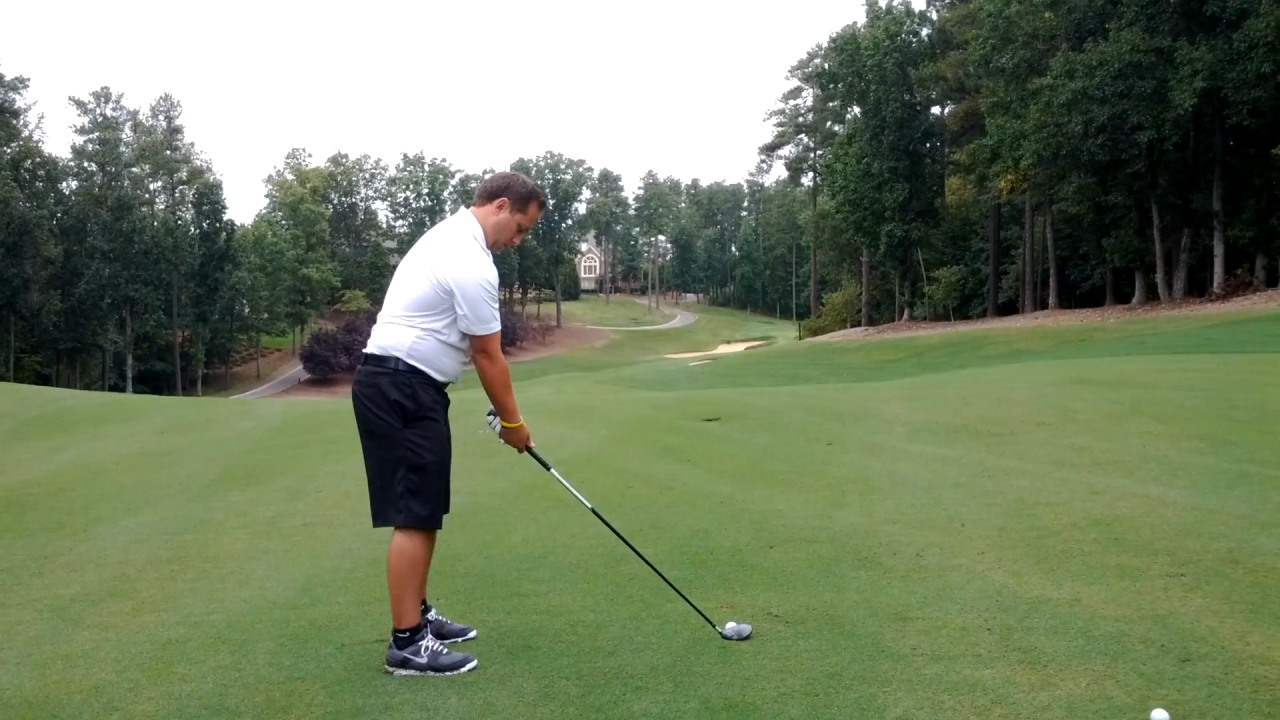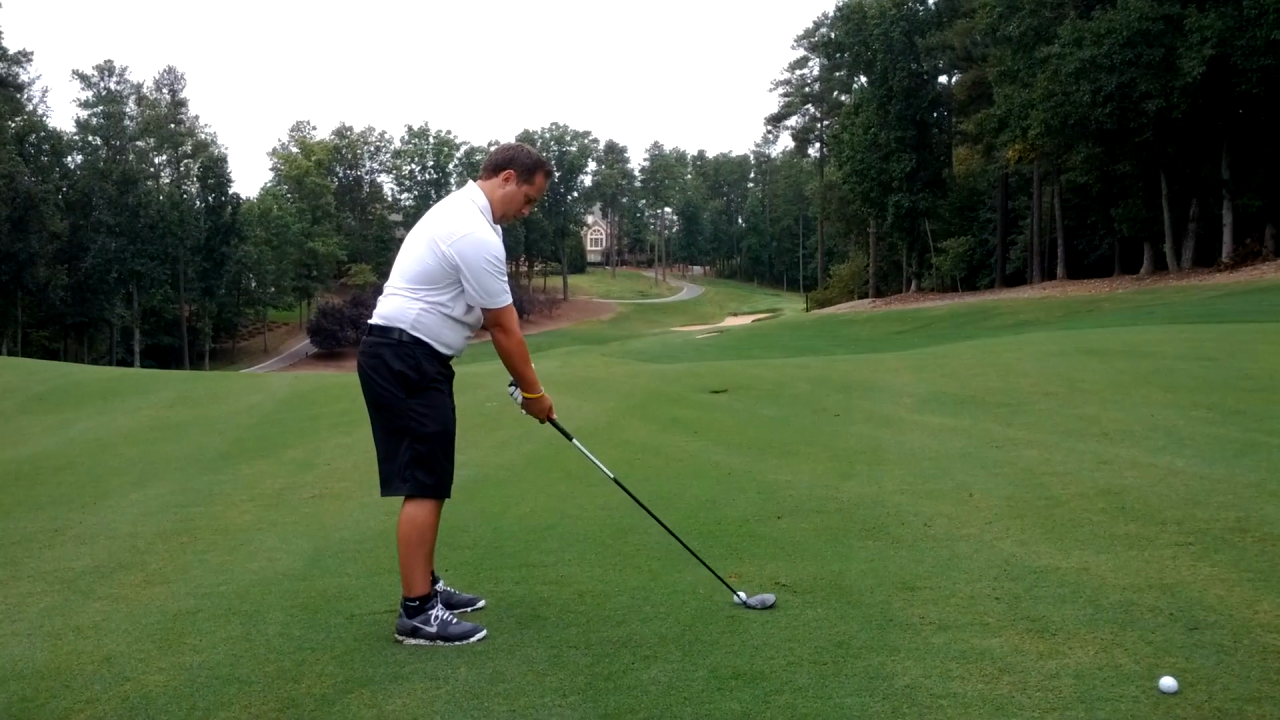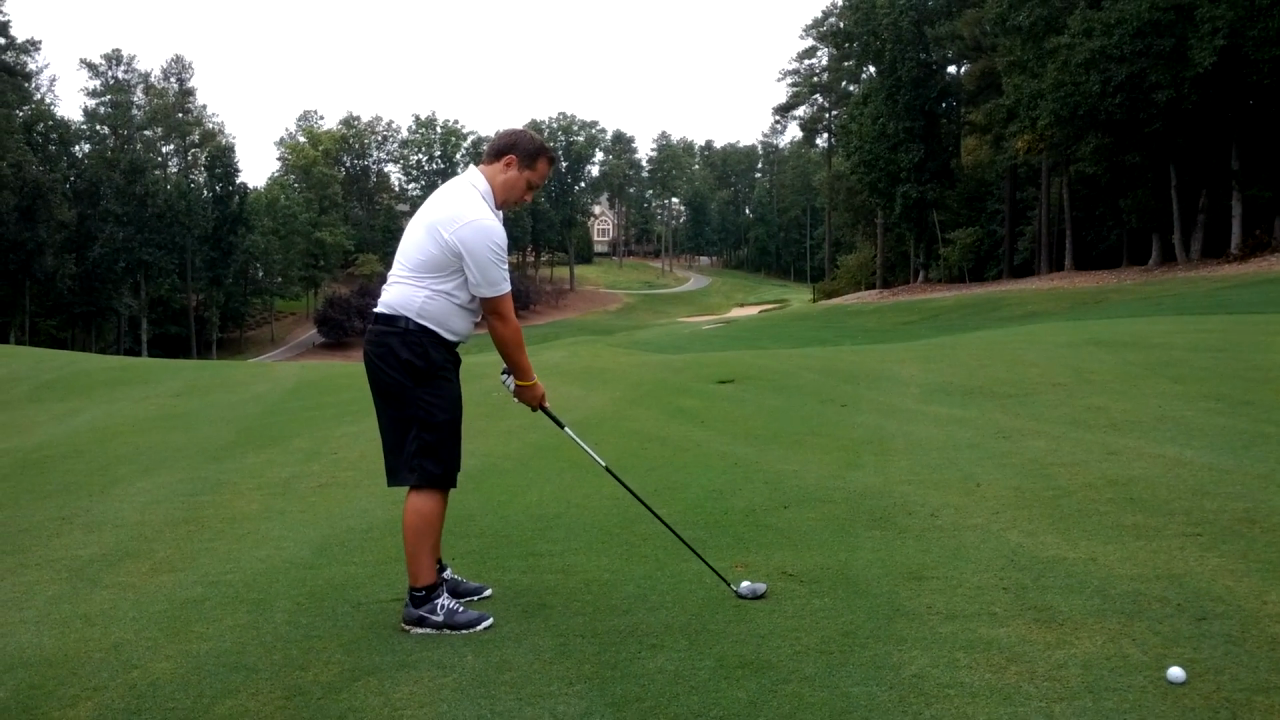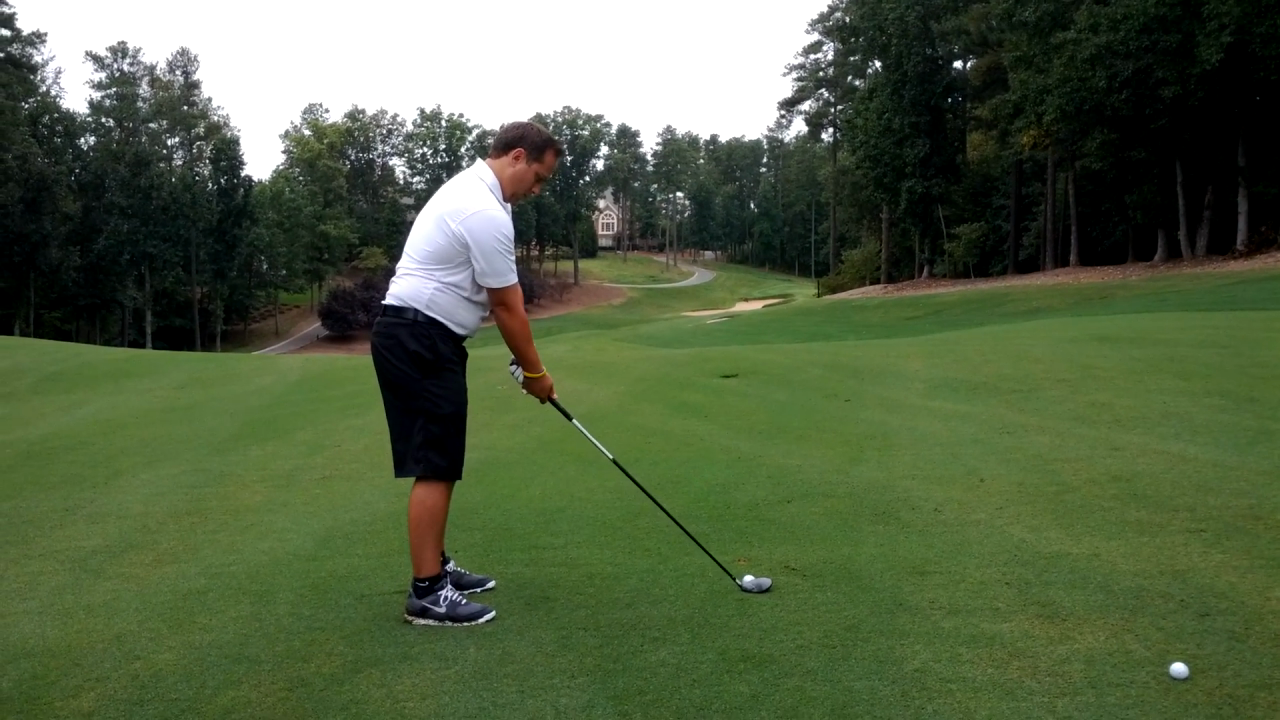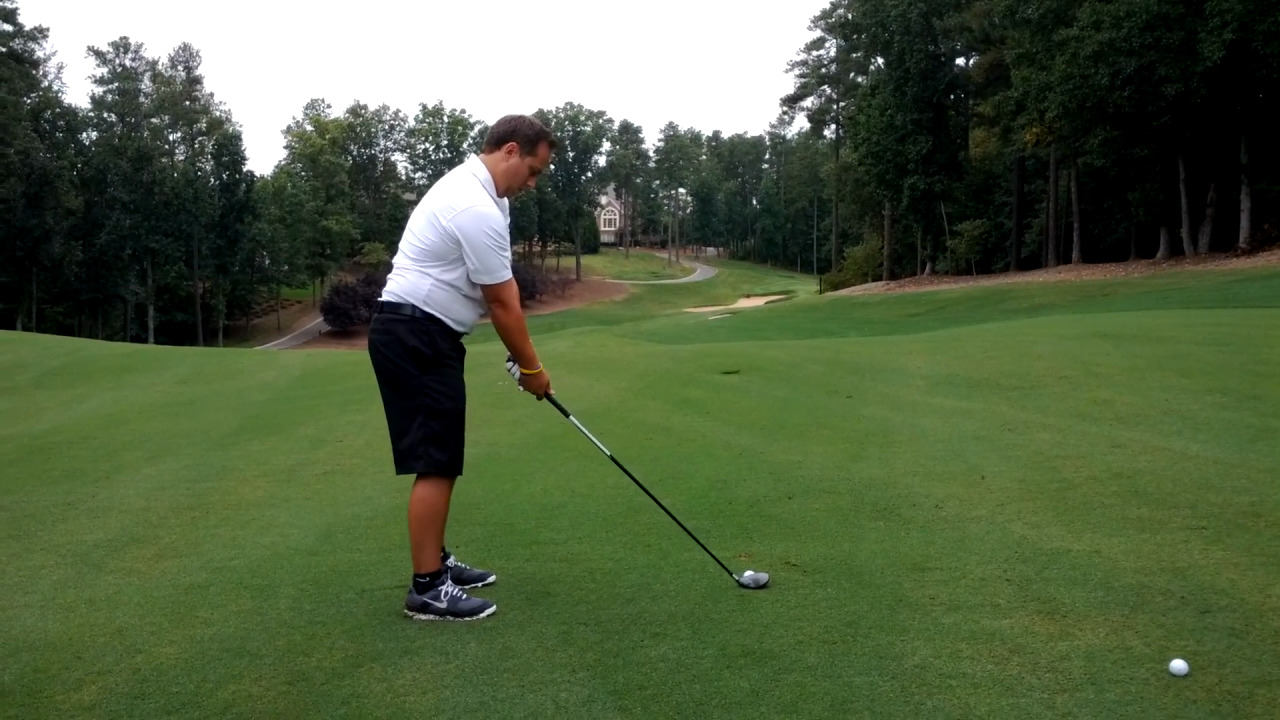
dt=1s
person 1, frame 1
left shoulder: (449, 234)
right shoulder: (471, 264)
right elbow: (489, 355)
right wrist: (512, 421)
left hip: (400, 383)
right hip: (401, 388)
left knee: (423, 509)
right knee: (415, 514)
left ankle: (416, 616)
right ankle: (407, 643)
person 1, frame 2
left shoulder: (459, 209)
right shoulder: (476, 236)
left elbow: (491, 317)
right elbow: (503, 327)
left wrist: (525, 377)
right wrist: (533, 392)
left hip: (405, 354)
right hip: (405, 359)
left knee: (428, 479)
right knee: (423, 483)
left ankle: (424, 586)
right ankle: (416, 612)
person 1, frame 3
left shoulder: (460, 192)
right shoulder: (479, 223)
left elbow: (489, 306)
right elbow: (501, 315)
left wrist: (517, 370)
right wrist: (527, 380)
left hip: (413, 342)
right hip: (412, 347)
left knee: (438, 466)
right knee: (429, 473)
left ankle: (433, 574)
right ankle: (423, 602)
person 1, frame 4
left shoulder: (470, 188)
right shoulder: (486, 214)
left elbow: (498, 297)
right elbow: (508, 307)
left wrist: (523, 362)
right wrist: (535, 372)
left hip: (421, 336)
right hip: (418, 340)
left knee: (440, 461)
right knee: (434, 465)
left ankle: (435, 567)
right ankle: (426, 593)
person 1, frame 5
left shoulder: (470, 185)
right shoulder: (478, 210)
left elbow: (500, 290)
right elbow: (501, 303)
left wrist: (521, 354)
right wrist: (532, 368)
left hip: (422, 333)
right hip: (415, 336)
left knee: (440, 457)
right knee: (436, 462)
left ankle: (436, 562)
right ankle: (427, 589)
